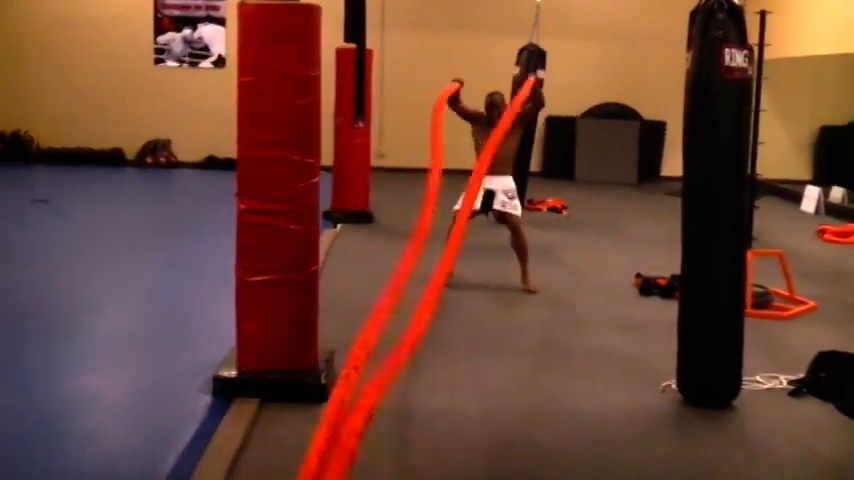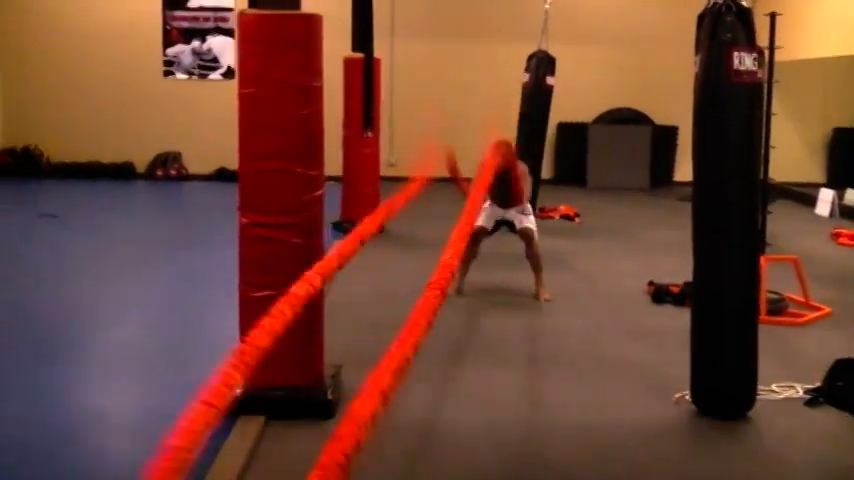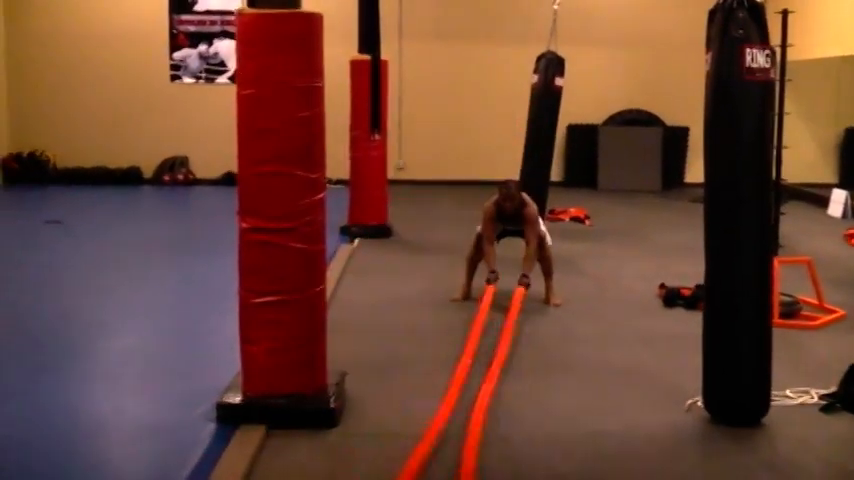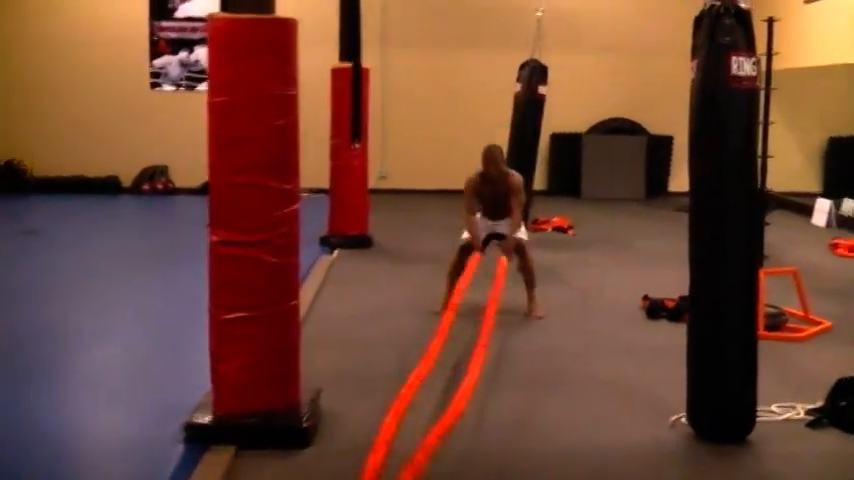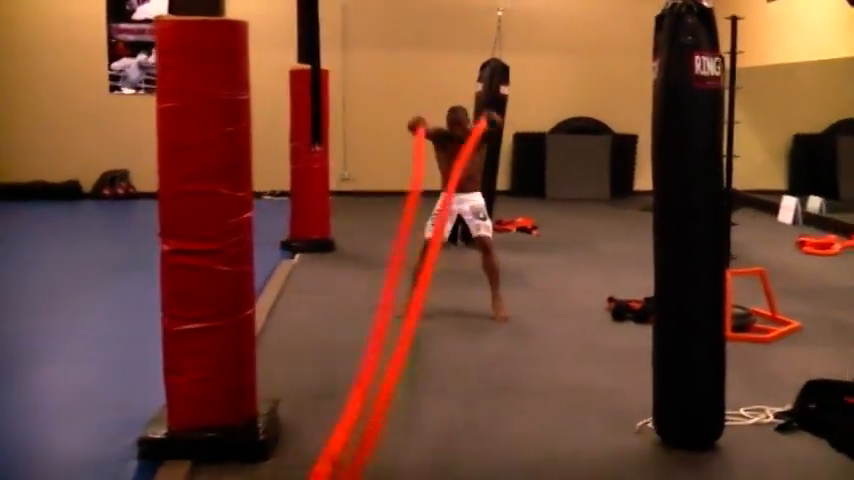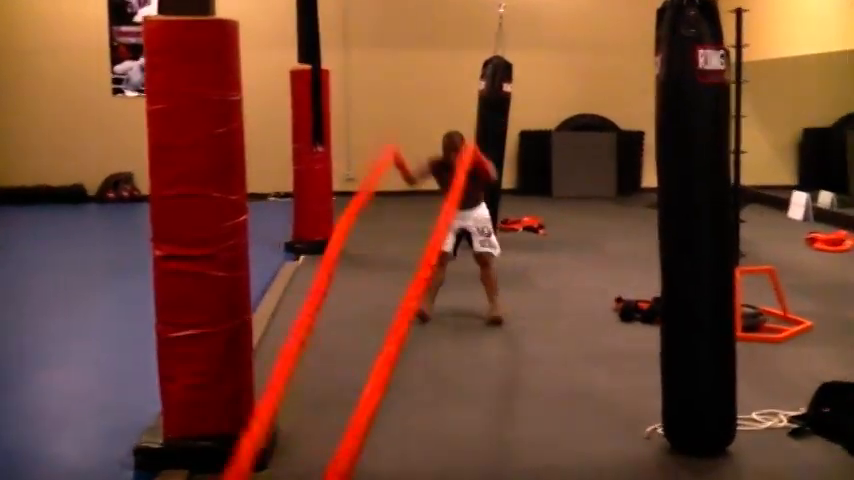
dt=0.2s
person 1, frame 1
left shoulder: (516, 121)
right shoulder: (477, 120)
left elbow: (539, 104)
right elbow: (455, 105)
left wrist: (535, 87)
right wrist: (456, 90)
left hip: (504, 181)
right hip: (479, 179)
left knee: (514, 224)
right knee: (458, 219)
left ankle: (526, 276)
person 1, frame 2
left shoulder: (520, 170)
left elbow: (525, 191)
left wrist: (522, 197)
left hip: (517, 207)
right hip: (493, 205)
left knee: (529, 235)
right knee: (475, 233)
left ankle: (540, 286)
right ankle: (459, 281)
person 1, frame 3
left shoulder: (529, 209)
right shoulder: (490, 208)
left elbow: (532, 244)
right elbow: (488, 243)
left wrist: (526, 274)
right wrist: (492, 271)
left hip: (525, 225)
right hip: (500, 224)
left knee: (541, 239)
right knee: (478, 241)
left ankle: (550, 291)
right ankle: (466, 288)
person 1, frame 4
left shoulder: (514, 180)
right shoulder: (473, 182)
left elbow: (517, 211)
right elbow: (469, 214)
left wrist: (511, 236)
right wrist: (473, 235)
left hip: (508, 219)
right hip: (483, 219)
left knee: (521, 249)
right knee: (464, 249)
left ankle: (532, 302)
right ankle: (448, 299)
person 1, frame 5
right shoulder: (440, 136)
left elbow: (497, 123)
right elbow: (416, 129)
left wrist: (490, 119)
right wrist: (417, 124)
left hip: (473, 199)
right hip: (447, 200)
left knee: (486, 245)
right knee: (429, 246)
left ankle: (497, 300)
person 1, frame 6
left shoulder: (475, 160)
right shoulder: (437, 163)
left elbow: (491, 178)
right elbow: (413, 180)
right wrist: (405, 171)
left hip: (475, 212)
left knee: (485, 259)
right knee: (439, 257)
left ankle: (494, 307)
right ankle: (426, 306)
